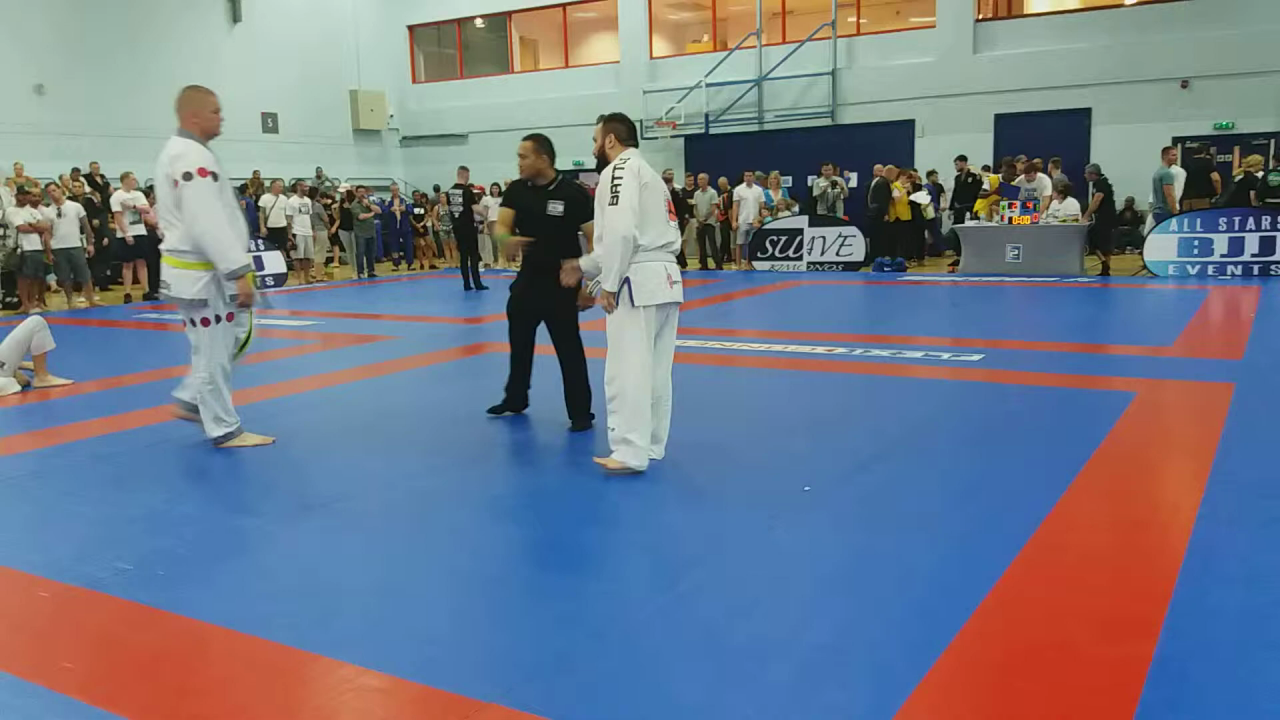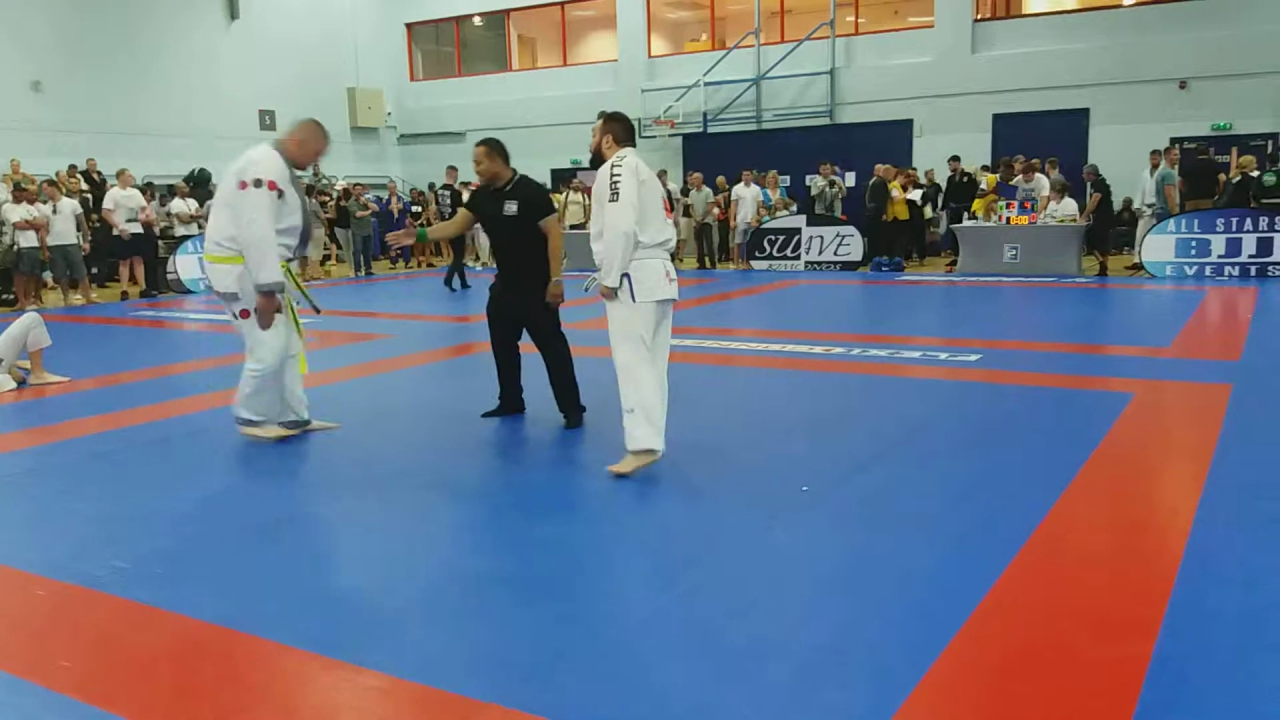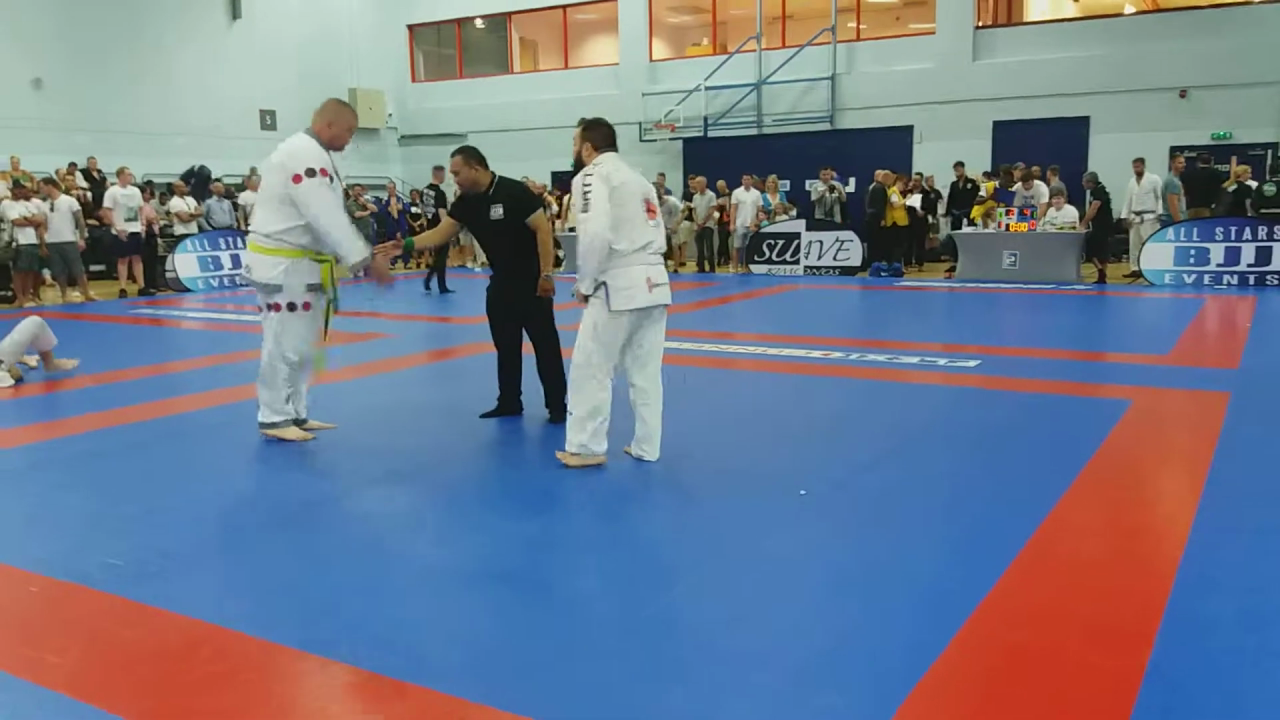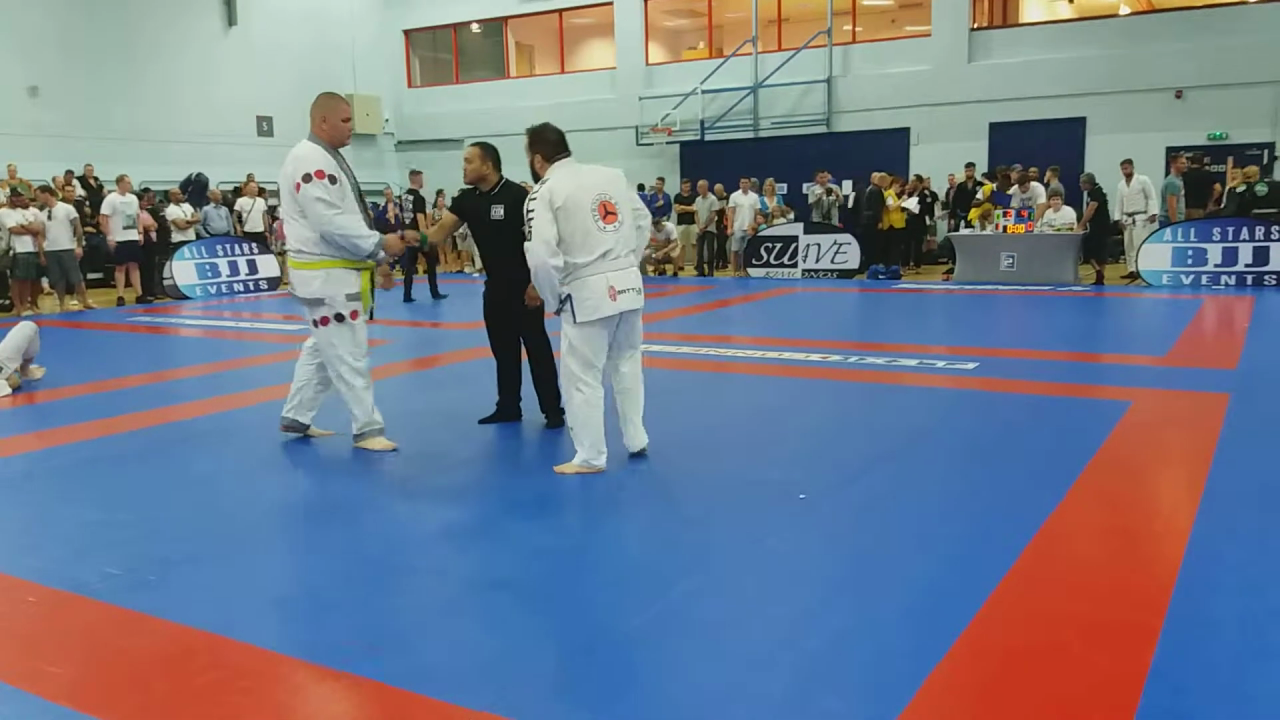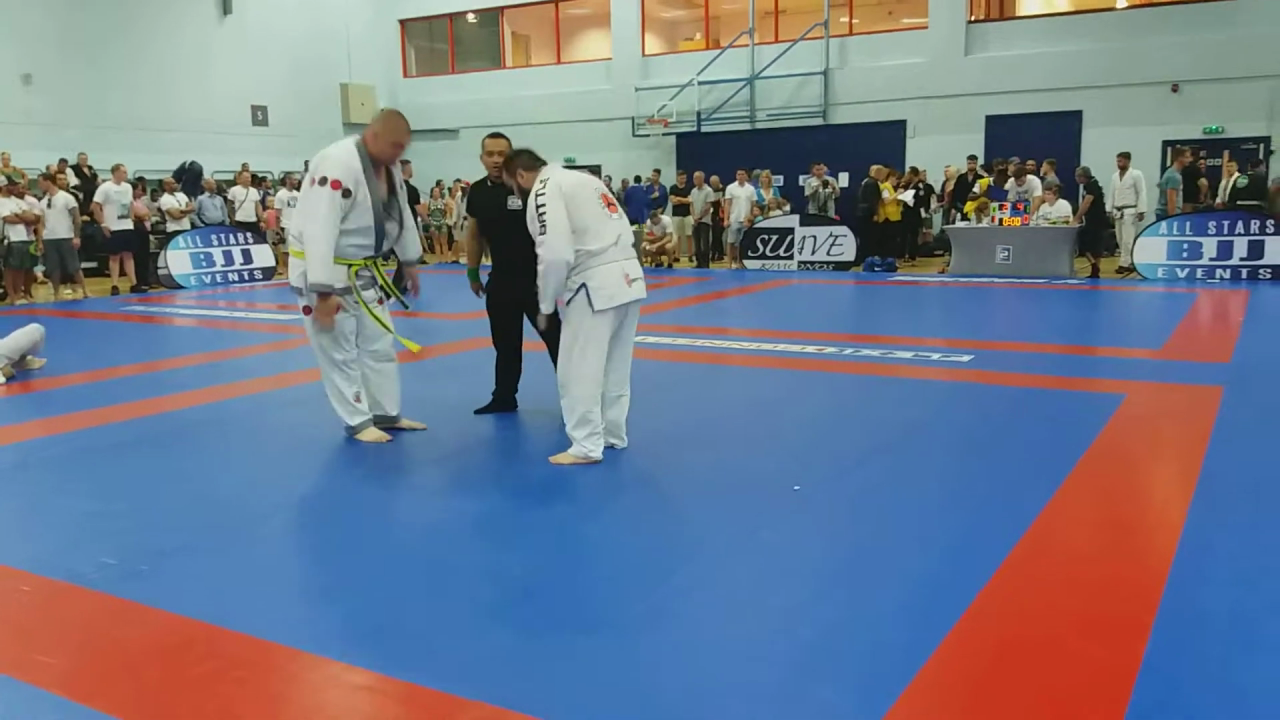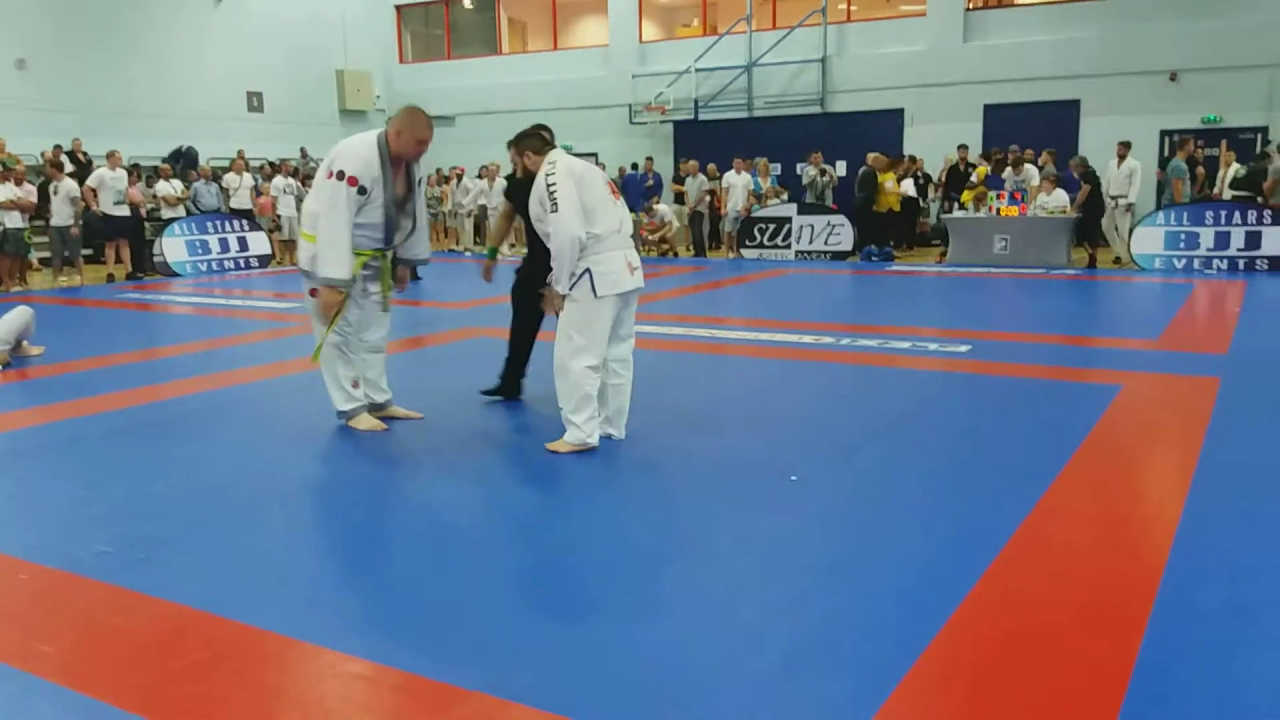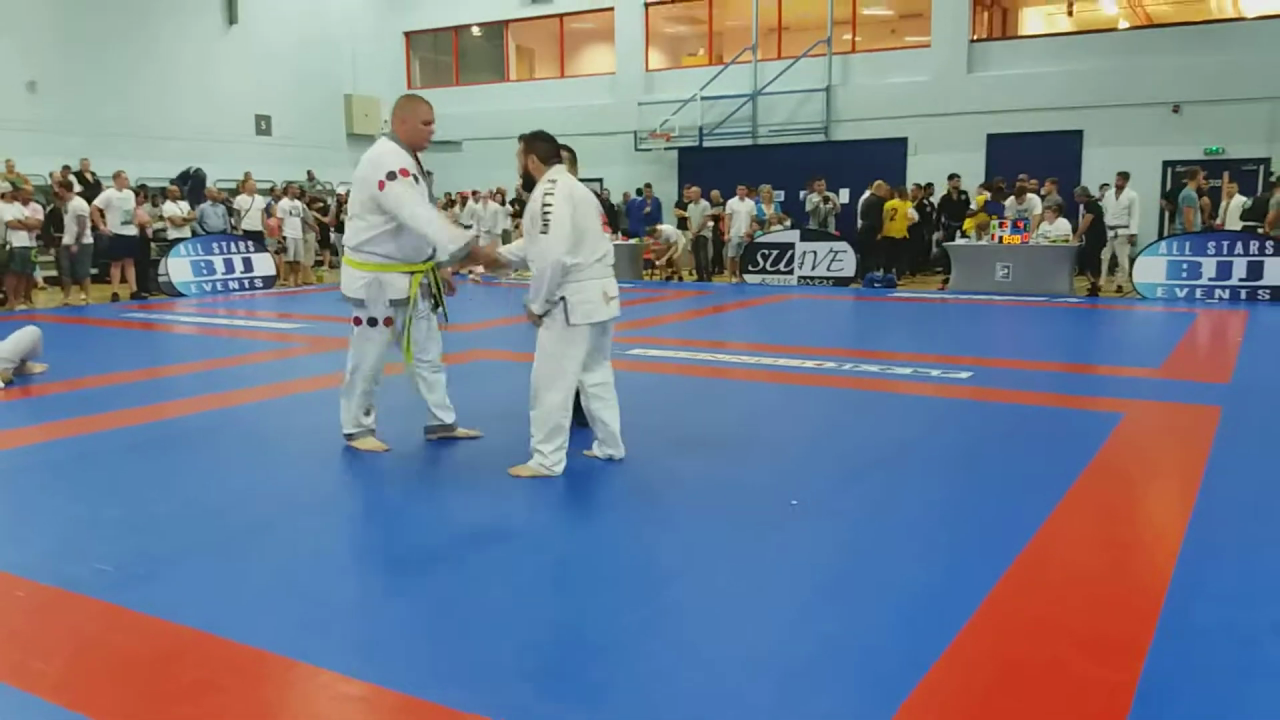
dt=0.4s
person 1, frame 1
left shoulder: (621, 169)
right shoulder: (647, 172)
left elbow: (621, 231)
left wrist: (609, 284)
right wrist: (585, 267)
left hip: (638, 281)
right hip: (665, 278)
left knee: (627, 369)
right knee: (655, 369)
left ankle: (631, 452)
right ankle: (652, 444)
person 1, frame 2
left shoulder: (617, 167)
right shoulder: (641, 170)
left elbow: (620, 226)
left wrist: (608, 277)
left hip: (635, 278)
right hip: (660, 274)
left knee: (632, 362)
right knee: (651, 363)
left ankle: (642, 443)
right ankle: (650, 442)
person 1, frame 3
left shoulder: (592, 176)
right shoulder: (636, 179)
left elbow: (594, 236)
left wrist: (584, 285)
left hip: (618, 285)
right hip: (654, 281)
left knee: (591, 367)
right knee: (645, 371)
left ankle: (587, 447)
right ankle: (646, 446)
person 1, frame 4
left shoulder: (543, 193)
right shoulder: (611, 175)
left elbow: (541, 259)
right elbow: (642, 221)
left wrist: (554, 302)
left hip: (587, 293)
right hip: (629, 284)
left knee: (582, 379)
right knee: (627, 363)
left ankle: (590, 457)
right ankle: (635, 438)
person 1, frame 5
left shoulder: (544, 190)
right shoulder: (580, 179)
left elbow: (555, 254)
left wrist: (546, 305)
left hip: (597, 287)
right hip: (628, 278)
left knee: (580, 369)
right knee: (615, 365)
left ankle: (586, 446)
right ankle: (613, 434)
person 1, frame 6
left shoulder: (552, 172)
right shoulder: (579, 167)
left elbow: (567, 233)
left wrist: (559, 285)
right wrist: (563, 280)
left hip: (598, 272)
right hip: (624, 265)
left knee: (574, 355)
right knee: (616, 352)
left ankle: (581, 432)
right ankle: (611, 424)
person 1, frame 7
left shoulder: (551, 190)
right shoulder: (573, 188)
left elbow: (551, 256)
right elbow: (533, 244)
left wrist: (537, 304)
right wrist: (494, 254)
left hip: (575, 299)
right hip: (602, 293)
left knee: (551, 382)
right knee: (596, 375)
left ankle: (546, 460)
right ankle: (610, 444)
person 2, frame 1
left shoulder: (181, 151)
right shoulder: (192, 157)
right elbow: (207, 225)
left wrist: (234, 269)
right wrist: (239, 273)
left hip: (208, 270)
right hip: (203, 275)
left knee: (227, 344)
right knee: (214, 354)
left ankle: (191, 399)
right ankle: (224, 429)
person 2, frame 2
left shoulder: (277, 167)
right shoulder: (266, 168)
right elbow: (257, 232)
left wrist: (273, 282)
right wrist: (266, 287)
left hip: (258, 267)
right hip: (242, 271)
left knee: (286, 345)
right knee: (270, 348)
left ankle: (294, 416)
right ankle: (251, 414)
person 2, frame 3
left shoulder: (304, 152)
right shoulder: (307, 156)
right elbow: (326, 218)
right wrist: (364, 259)
left hip: (294, 262)
right hip: (283, 265)
left knee: (300, 343)
right knee: (286, 344)
left ankle: (292, 415)
right ankle: (274, 418)
person 2, frame 4
left shoulder: (329, 157)
right shoulder: (309, 161)
left elbow: (350, 215)
right elbow: (331, 222)
left wrist: (383, 253)
right wrist: (380, 246)
left hip: (340, 272)
right hip: (326, 275)
left knee: (322, 349)
right knee: (350, 355)
left ankle: (296, 415)
right ankle: (367, 429)
person 2, frame 5
left shoulder: (389, 167)
right shoulder: (337, 164)
left elbow: (400, 217)
right elbow: (320, 231)
left wrist: (410, 264)
right wrist: (324, 290)
left hip: (365, 269)
right hip: (322, 266)
left knee: (380, 342)
right knee: (337, 349)
left ankle: (387, 413)
right ankle: (358, 420)
person 2, frame 6
left shoulder: (407, 163)
right shoulder: (355, 158)
left elbow: (414, 214)
right elbow: (334, 223)
left wrist: (407, 261)
right wrist: (333, 282)
left hip: (371, 258)
right hip: (331, 254)
left knee: (373, 331)
right knee: (339, 333)
left ankle: (377, 401)
right ankle: (353, 408)
person 2, frame 7
left shoulder: (404, 159)
right shoulder: (387, 161)
left elbow: (421, 215)
right elbow: (417, 216)
left wrist: (436, 268)
right wrist: (465, 246)
left hip: (408, 275)
right hip: (378, 276)
left knee: (427, 350)
right knee: (369, 356)
left ankle: (441, 422)
right ankle: (356, 429)
person 3, frame 1
left shoulder: (572, 194)
right shoulder: (517, 190)
left elbow: (595, 239)
right elbow: (501, 224)
right wrist: (508, 238)
left hip: (561, 284)
right hip: (528, 279)
left knee: (569, 349)
right knee: (519, 343)
left ankle: (580, 413)
right ankle: (515, 399)
person 3, frame 2
left shoulder: (530, 192)
right shoulder: (482, 194)
left elbow: (554, 235)
right elbow: (455, 225)
left wrist: (555, 280)
right wrist: (419, 235)
left hip: (536, 284)
right hip: (505, 282)
left knee: (551, 344)
right knee: (502, 344)
left ankle: (571, 409)
right ankle: (511, 401)
person 3, frame 3
left shoulder: (514, 191)
right shoulder: (466, 202)
left elbow: (543, 228)
right elbow: (440, 234)
left wrist: (546, 273)
right wrist: (404, 245)
left hip: (530, 279)
right hip: (501, 281)
left knee: (545, 341)
right knee: (505, 344)
left ankle: (557, 405)
right ankle: (509, 402)
person 3, frame 4
left shoulder: (516, 196)
right shoulder: (467, 199)
right elbow: (442, 228)
left hip: (526, 287)
right hip: (495, 287)
left knee: (537, 348)
right knee: (503, 350)
left ankle: (554, 411)
right ankle: (508, 407)
person 3, frame 5
right shoulder: (477, 192)
right elbow: (473, 234)
right wrist: (472, 271)
left hip: (535, 278)
right hip: (501, 278)
left knee: (555, 337)
right knee: (504, 342)
right ankle: (504, 398)
person 3, frame 6
right shoulder: (517, 179)
right elbow: (506, 215)
right wrist: (491, 252)
right hip: (536, 263)
right knee: (522, 326)
right ankle: (511, 382)
person 3, frame 7
left shoulder: (589, 201)
right shoulder: (540, 199)
left elbow: (599, 243)
right elbow: (528, 239)
left wrist: (565, 264)
left hip: (582, 285)
right hip: (552, 285)
left knee: (579, 346)
right knee: (556, 346)
left ankle: (582, 407)
right ankle: (563, 403)
